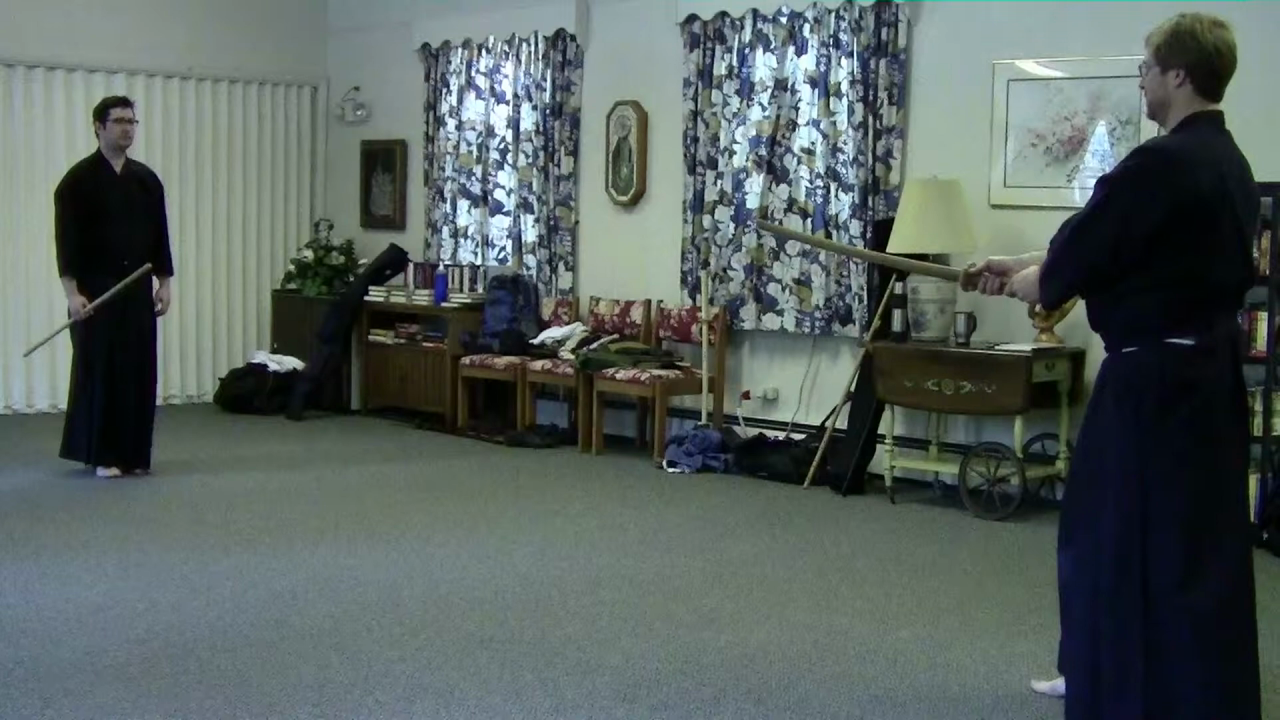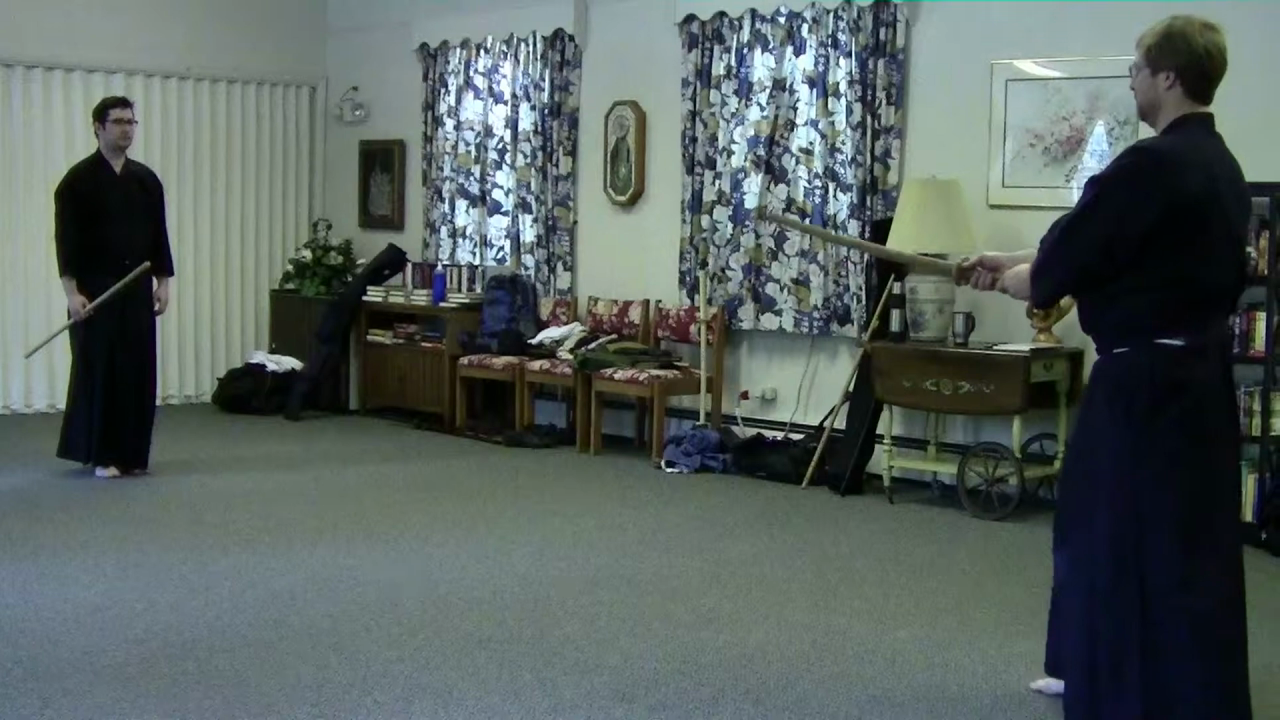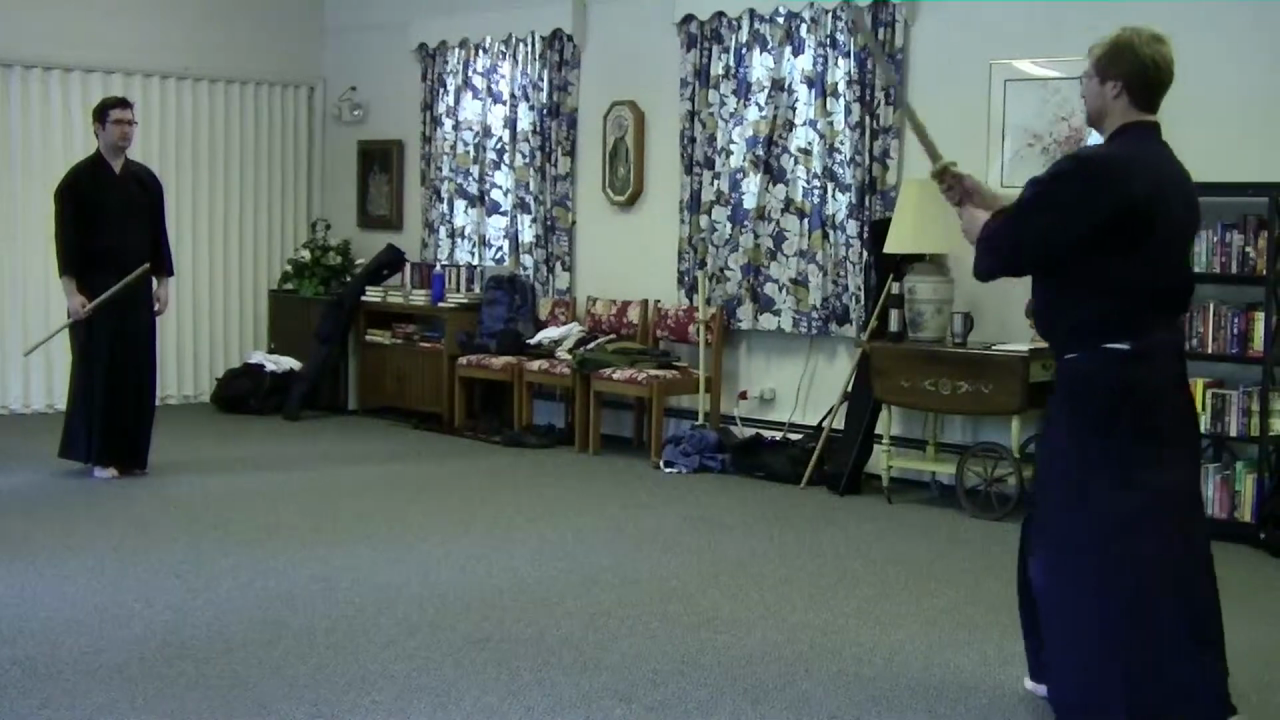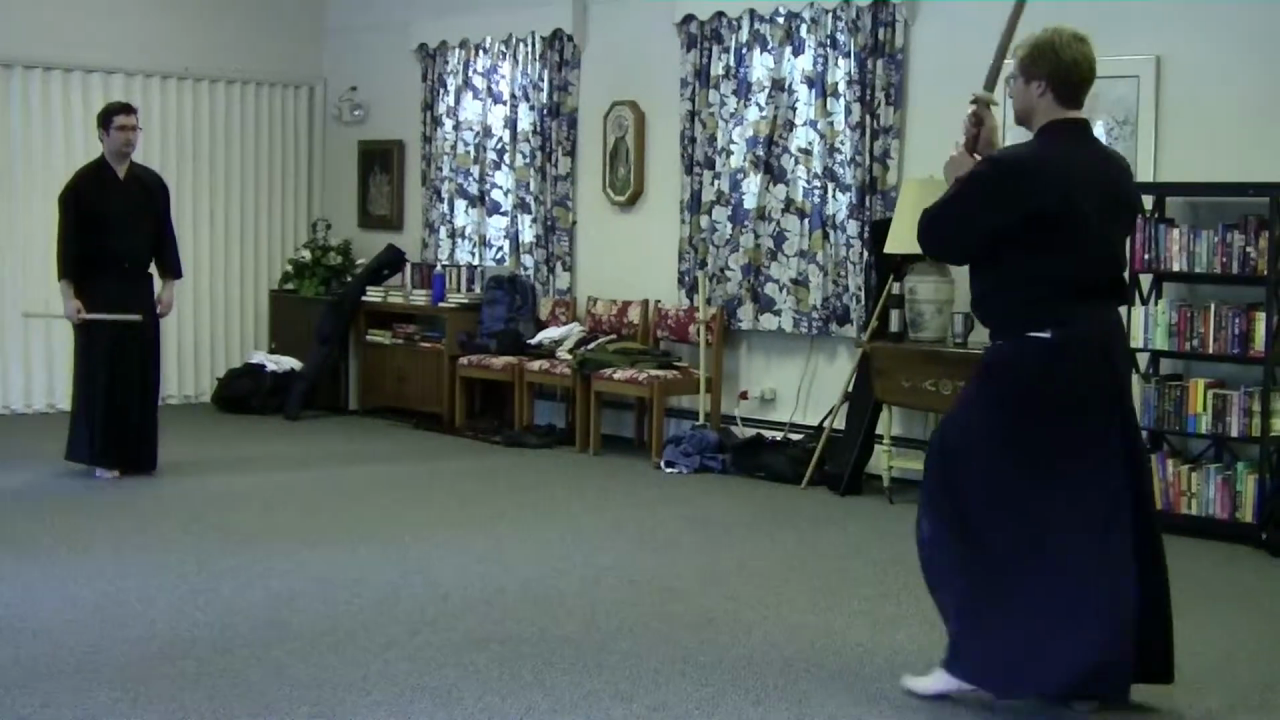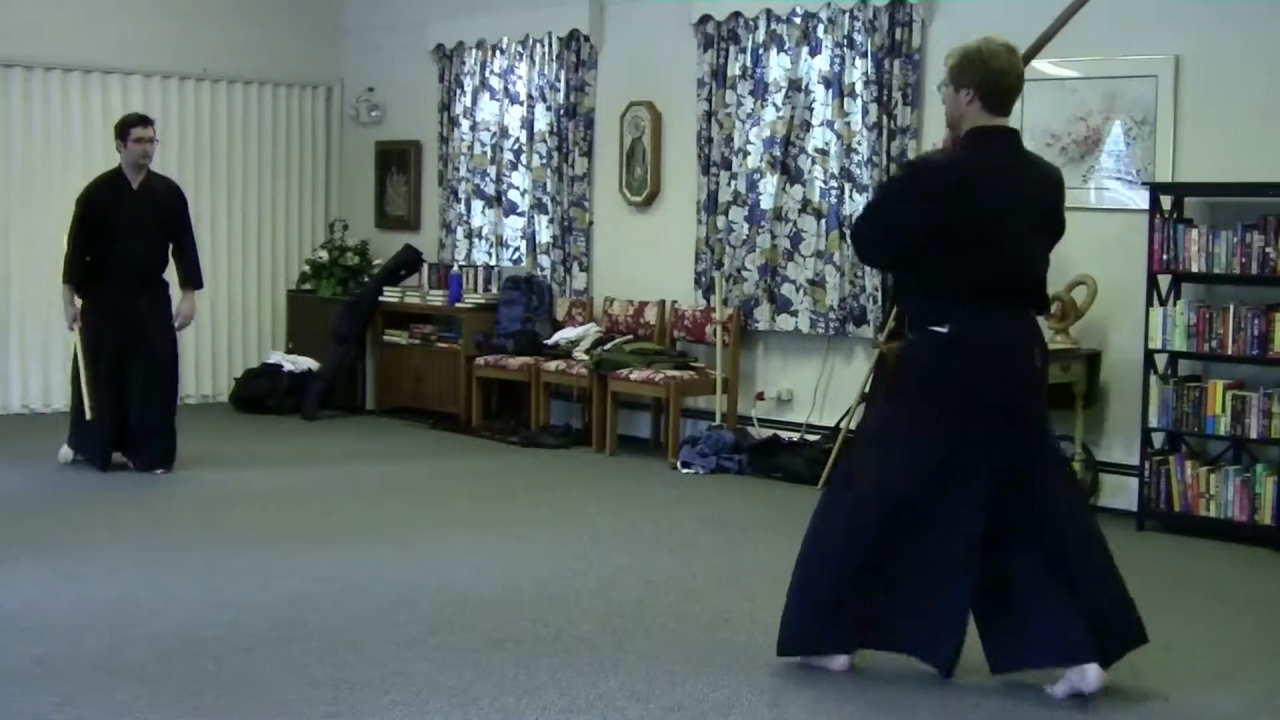
dt=0.3s
person 1, frame 1
left shoulder: (1165, 163)
right shoulder: (1227, 162)
left elbow: (1089, 248)
right elbow: (1113, 241)
left wrist: (1033, 281)
right wrist: (1025, 263)
left hip: (1159, 375)
right hip: (1201, 368)
left knee: (1147, 537)
right knee: (1152, 530)
person 1, frame 2
left shoulder: (1155, 165)
right shoulder: (1217, 165)
left elbow: (1079, 249)
right elbow: (1096, 239)
left wrist: (1025, 277)
right wrist: (1016, 259)
left hip: (1150, 375)
right hip: (1190, 369)
left knee: (1143, 539)
right knee: (1142, 531)
person 1, frame 3
left shoulder: (1095, 170)
right shoulder: (1168, 175)
left elbow: (1006, 251)
left wrist: (978, 221)
right wrist: (993, 199)
left hip: (1104, 374)
right hip: (1151, 367)
left knee: (1108, 536)
right knee: (1108, 526)
person 1, frame 4
left shoulder: (1020, 169)
right shoulder: (1111, 170)
left elbow: (939, 237)
left wrist: (960, 183)
left hip: (1035, 357)
right hip: (1097, 352)
left knee: (960, 486)
right knee: (1094, 508)
left ankle: (979, 658)
right ankle: (1100, 666)
person 1, frame 5
left shoulder: (931, 177)
right shoulder: (1044, 180)
left elbow: (871, 243)
left hip: (944, 356)
right hip: (1015, 353)
left knee: (871, 491)
right knee: (1035, 499)
left ankle: (831, 635)
right ankle: (1083, 652)
person 2, frame 1
left shoulder: (147, 179)
right shoulder: (79, 179)
left elbow: (159, 234)
right elbow: (67, 239)
left wrist: (164, 282)
right wrist: (72, 292)
left hip: (137, 289)
right hip: (95, 289)
left knee: (138, 370)
right knee: (97, 370)
left ankle: (132, 452)
right ankle: (101, 453)
person 2, frame 2
left shoulder: (146, 179)
right shoulder: (79, 179)
left elbow: (158, 234)
right elbow: (67, 239)
left wrist: (163, 282)
right wrist: (72, 291)
left hip: (136, 289)
right hip: (95, 289)
left knee: (137, 370)
right knee: (97, 370)
left ankle: (130, 452)
right ankle: (100, 453)
person 2, frame 3
left shoulder: (145, 179)
right shoulder: (79, 179)
left elbow: (158, 234)
right elbow: (67, 239)
left wrist: (162, 282)
right wrist: (72, 291)
left hip: (136, 288)
right hip: (94, 289)
left knee: (137, 371)
right knee: (97, 370)
left ankle: (129, 453)
right ankle: (99, 454)
person 2, frame 4
left shoulder: (151, 182)
right shoulder: (83, 184)
left elbow: (164, 237)
right elbow: (68, 243)
left wrist: (168, 285)
right wrist: (69, 295)
left hip: (138, 290)
right hip: (96, 292)
left knee: (140, 373)
right knee: (98, 372)
left ankle: (134, 455)
right ankle: (101, 455)
person 2, frame 5
left shoulder: (168, 193)
right shoulder: (98, 192)
left elbow: (183, 246)
right elbow: (78, 247)
left wrist: (188, 295)
right wrist: (70, 298)
left hip: (150, 297)
right hip: (103, 296)
left knee: (156, 373)
right knee: (97, 371)
left ankle: (150, 453)
right ankle: (82, 442)
